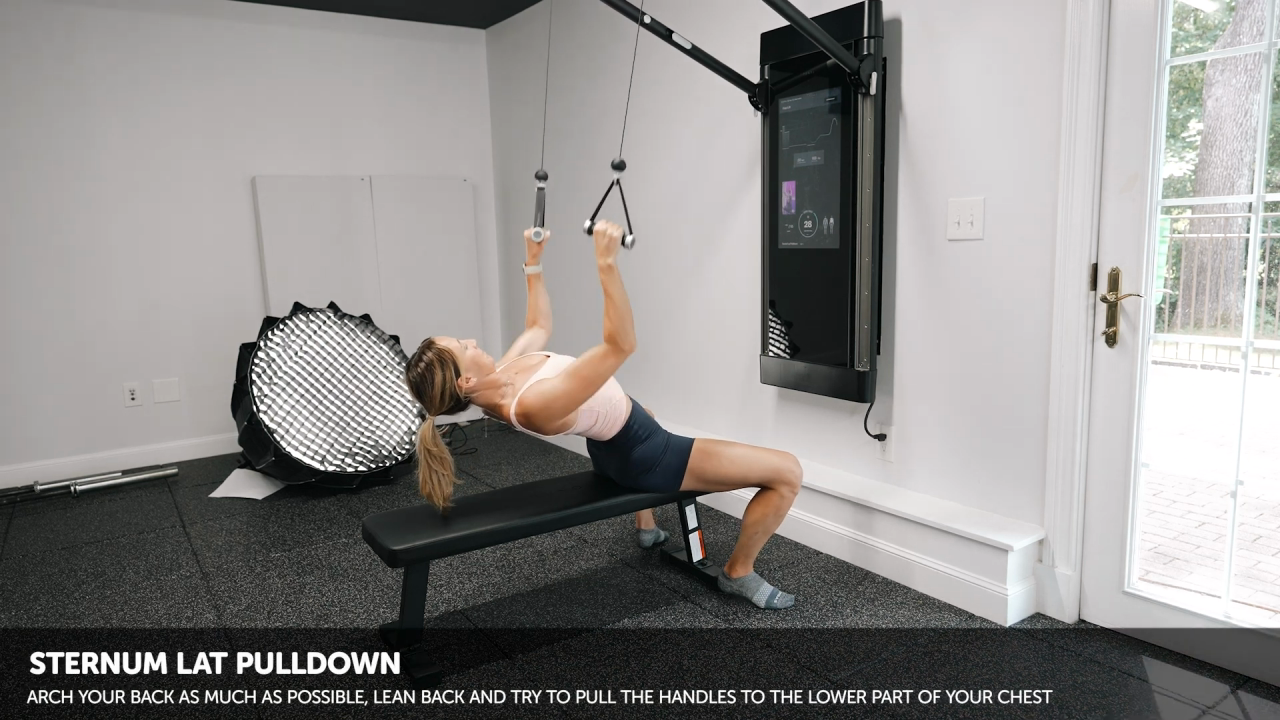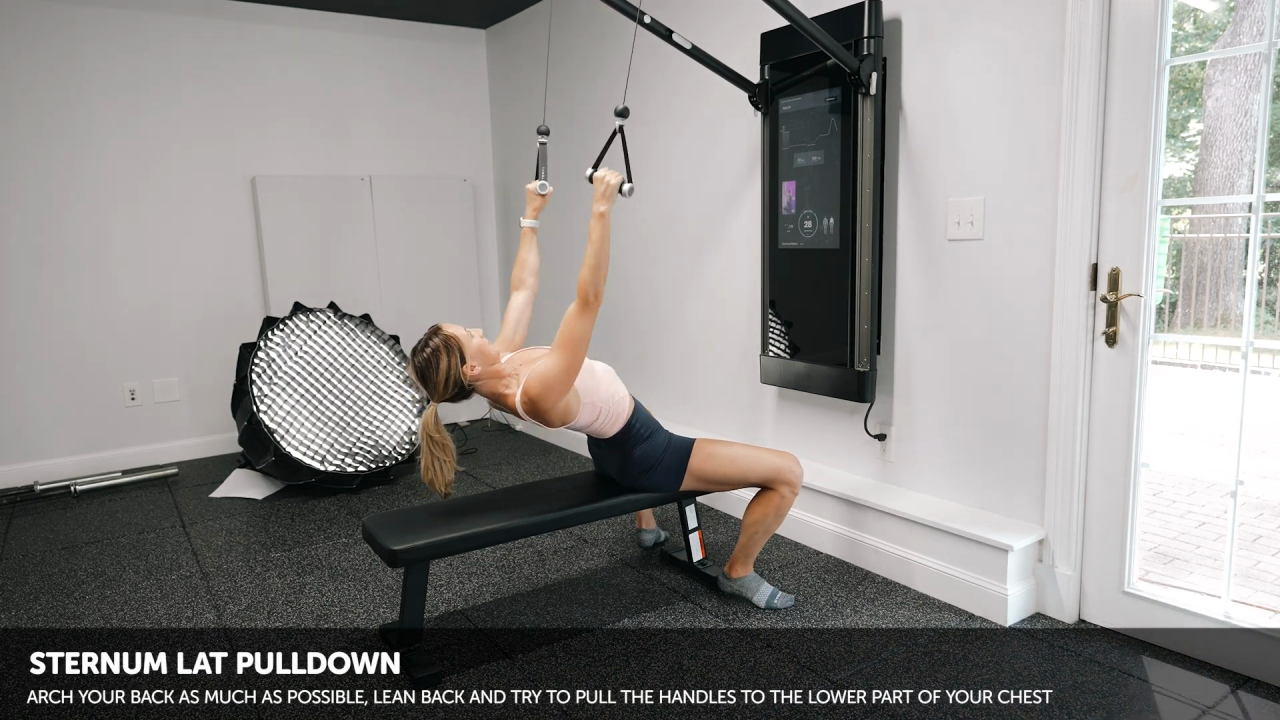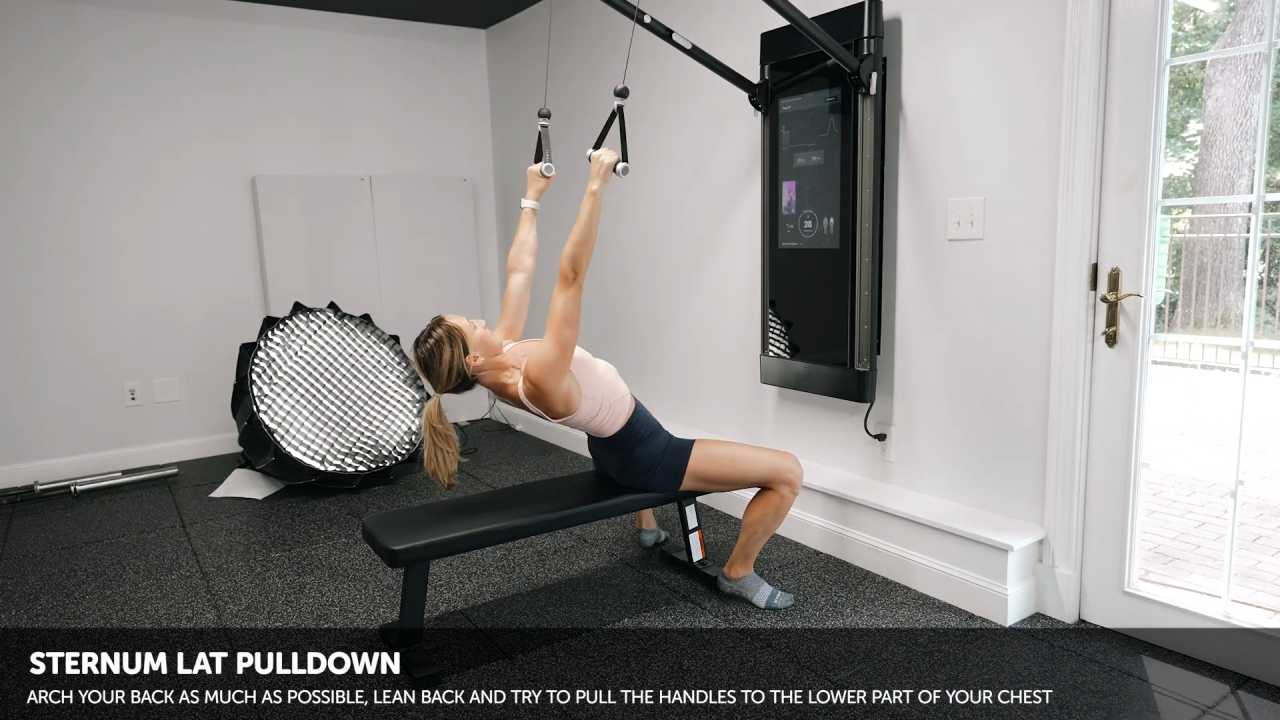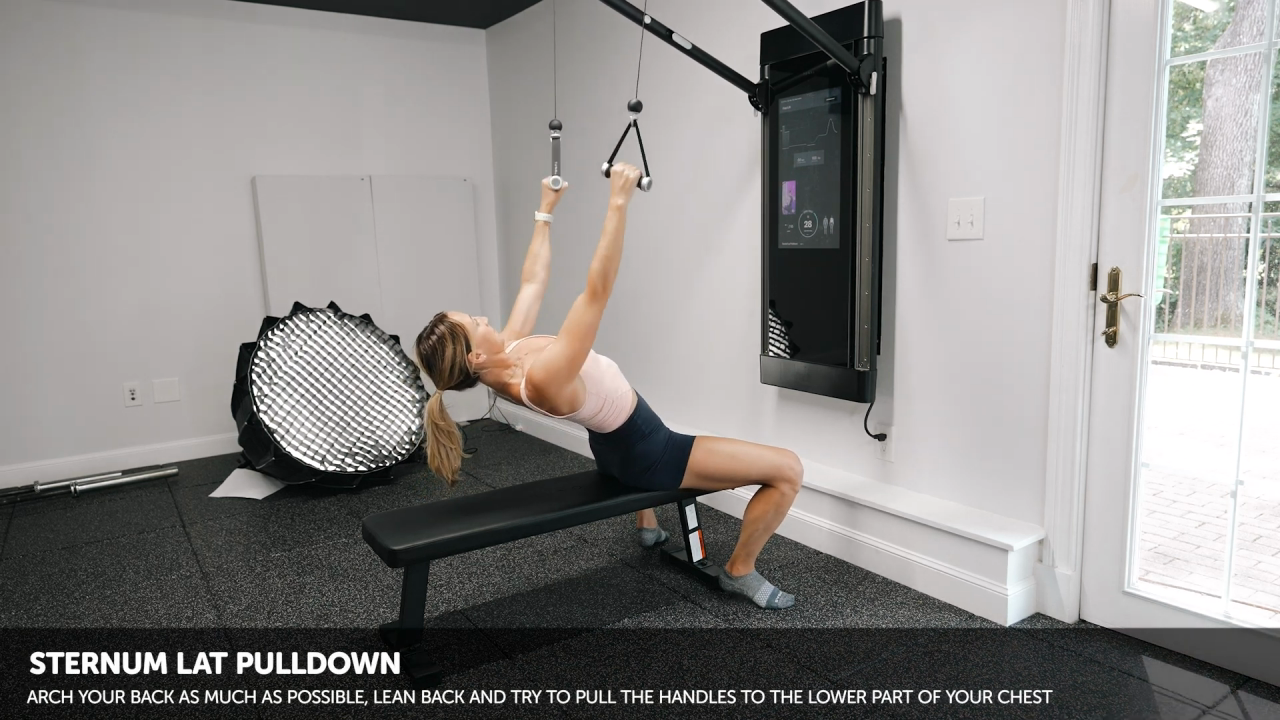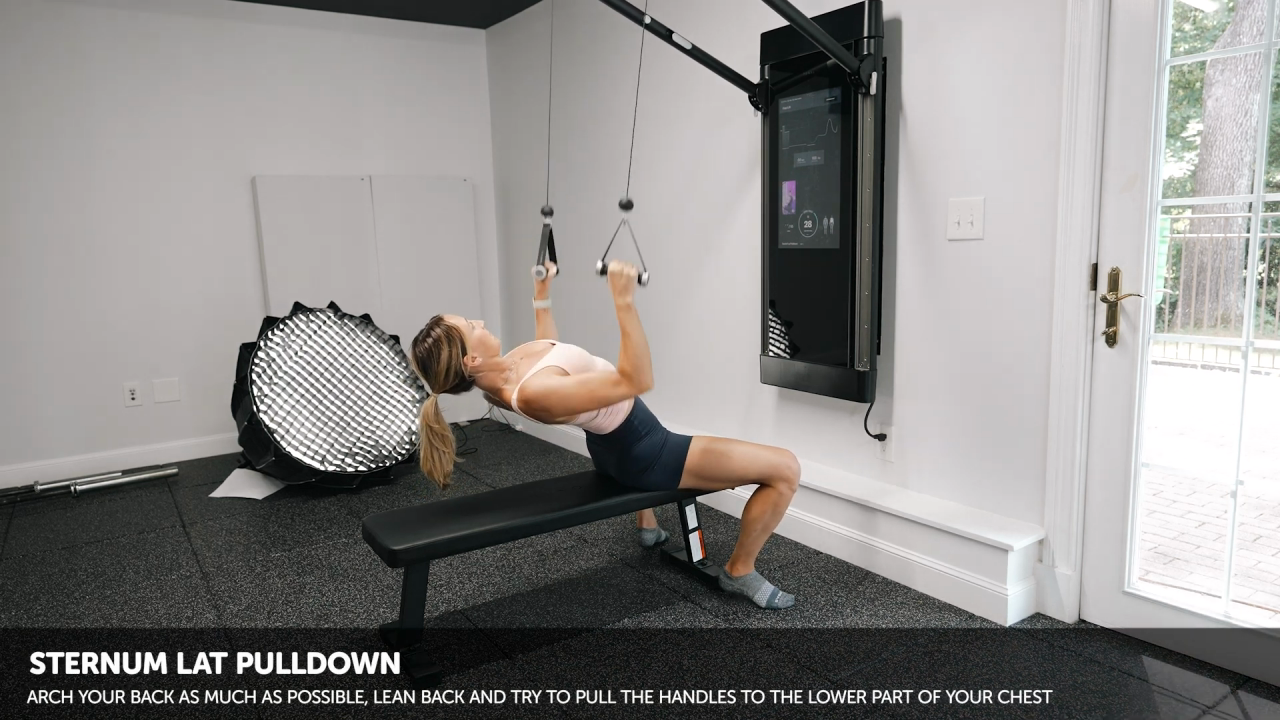
dt=0.5s
person 1, frame 1
left shoulder: (499, 381)
right shoulder: (532, 405)
left elbow: (538, 327)
right elbow: (621, 345)
left wrist: (533, 262)
right wrist: (606, 262)
left hip: (616, 448)
right hip: (644, 458)
left knee: (643, 407)
right knee: (787, 472)
left ankle: (646, 526)
right ankle: (738, 573)
person 1, frame 2
left shoulder: (501, 365)
right shoulder: (536, 394)
left elbow: (523, 288)
right elbow: (588, 300)
left wrist: (531, 216)
right wrist: (601, 209)
left hip: (616, 446)
right hip: (645, 457)
right knee: (787, 471)
left ankle: (647, 526)
right ankle: (738, 574)
person 1, frame 3
left shoulder: (504, 357)
right shoulder: (537, 380)
left elbow: (520, 270)
right elbow: (570, 275)
left wrist: (532, 196)
right wrist: (595, 187)
left hip: (616, 449)
right hip: (645, 458)
right knee: (787, 472)
left ankle: (647, 526)
right ankle: (738, 573)
person 1, frame 4
left shoulder: (505, 356)
right shoulder: (540, 378)
left elbow: (532, 282)
right elbow: (598, 290)
left wrist: (546, 210)
right wrist: (618, 202)
left hip: (617, 444)
right hip: (645, 453)
right knee: (788, 469)
left ankle: (648, 524)
right ankle: (739, 572)
person 1, frame 5
left shoulder: (502, 374)
right shoulder: (533, 393)
left elbow: (546, 349)
right elbow: (637, 380)
left wrist: (542, 297)
right wrist: (624, 301)
left hip: (614, 445)
right hip: (641, 455)
right knee: (784, 468)
left ankle: (648, 525)
right ankle: (739, 573)
